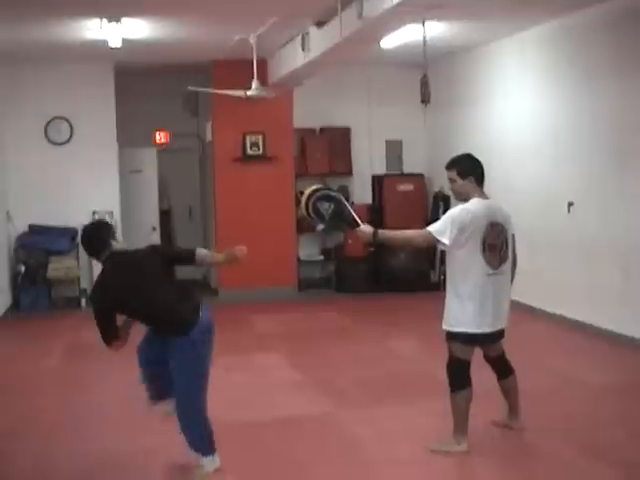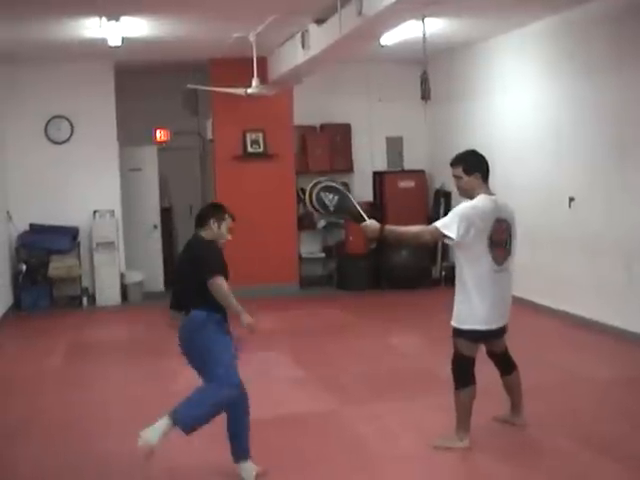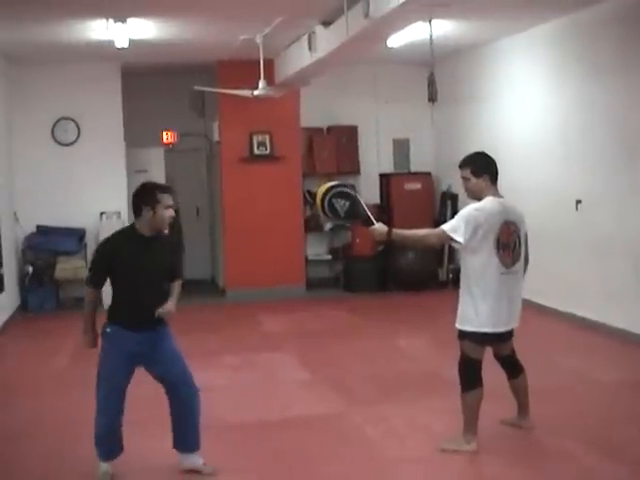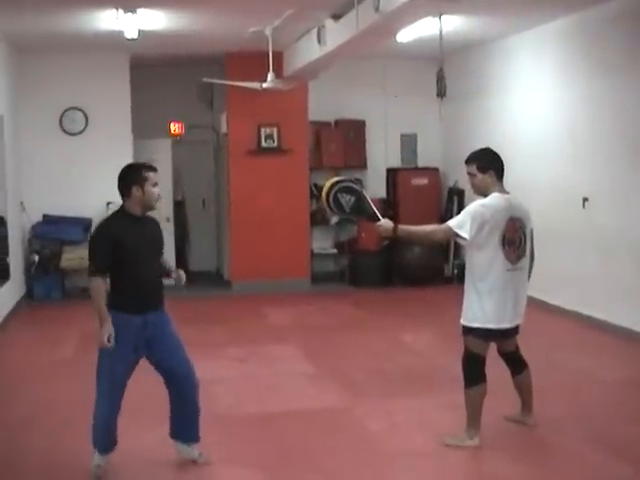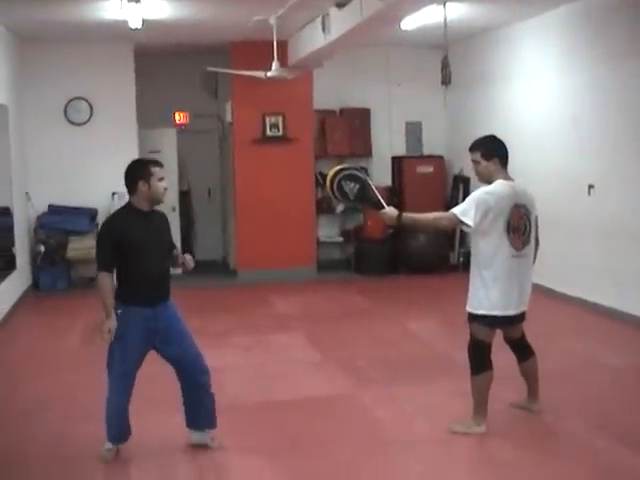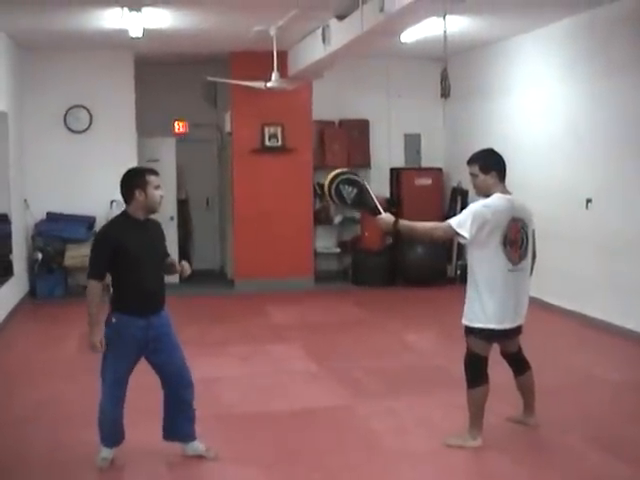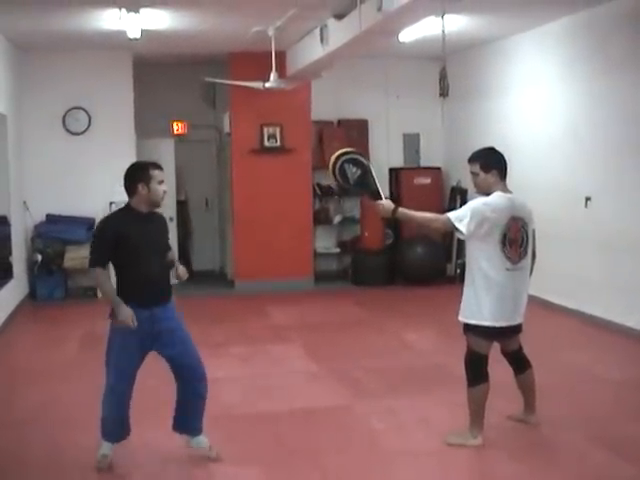
dt=0.7s
person 1, frame 1
left shoulder: (463, 214)
right shoulder: (501, 213)
left elbow: (421, 239)
right elbow: (511, 260)
left wrist: (375, 234)
left hip: (468, 309)
right hip: (493, 307)
left knee: (458, 370)
right knee: (498, 360)
left ankle: (459, 439)
right ankle: (514, 417)
person 1, frame 2
left shoulder: (470, 211)
right shoulder: (505, 209)
left elbow: (427, 234)
left wrist: (381, 230)
left hip: (475, 306)
right hip: (497, 303)
left knee: (463, 366)
right knee: (501, 356)
left ankle: (461, 436)
right ankle: (517, 413)
person 1, frame 3
left shoulder: (477, 213)
right shoulder: (515, 212)
left elbow: (434, 238)
right elbow: (523, 258)
left wrist: (389, 233)
left hip: (481, 308)
right hip: (505, 305)
left knee: (469, 369)
right knee: (508, 358)
left ankle: (468, 438)
right ankle: (524, 416)
person 1, frame 4
left shoulder: (483, 209)
right shoulder: (520, 209)
left elbow: (440, 233)
right elbow: (529, 254)
left wrist: (395, 229)
left hip: (485, 304)
right hip: (510, 301)
left knee: (473, 364)
right knee: (511, 355)
left ankle: (471, 434)
right ankle: (527, 412)
person 1, frame 5
left shoulder: (488, 196)
right shoulder: (525, 195)
left elbow: (445, 221)
right elbow: (533, 241)
left wrist: (399, 217)
left hip: (491, 291)
right hip: (516, 288)
left knee: (479, 352)
right knee: (518, 342)
left ankle: (478, 421)
right ankle: (533, 399)
person 1, frame 6
left shoulder: (485, 209)
right shoulder: (522, 209)
left elbow: (441, 231)
right elbow: (531, 255)
left wrist: (396, 224)
left hip: (487, 305)
right hip: (512, 303)
left knee: (475, 365)
right knee: (514, 355)
left ankle: (473, 435)
right ankle: (529, 413)
person 1, frame 7
left shoulder: (484, 207)
right shoulder: (523, 208)
left elbow: (439, 223)
right elbow: (531, 255)
left wrist: (395, 211)
left hip: (486, 303)
right hip: (512, 301)
left knee: (476, 364)
right knee: (515, 354)
left ankle: (474, 433)
right ankle: (530, 412)
person 2, frame 1
left shoulder: (101, 293)
right shoulder: (150, 254)
left elbow: (115, 344)
right elbow: (198, 256)
right wrist: (225, 257)
left hip: (186, 336)
right hip: (196, 316)
left knee: (190, 400)
right knee: (149, 354)
left ankle: (208, 456)
right ankle: (164, 396)
person 2, frame 2
left shoulder: (189, 253)
right shoulder: (205, 246)
left elbow: (175, 309)
right elbow: (215, 281)
right wrist: (241, 315)
left hip: (195, 329)
right hip: (206, 327)
left knee: (236, 398)
right knee: (226, 389)
right ankle: (163, 427)
person 2, frame 3
left shoulder: (169, 245)
right shoulder: (113, 246)
right elbow: (93, 287)
left wrist: (172, 302)
right wrist: (89, 328)
left hip: (157, 335)
right hip: (120, 336)
left knee: (186, 392)
right knee: (109, 404)
left ankle: (189, 455)
person 2, frame 4
left shoulder: (153, 226)
right shoulder: (108, 230)
right elbow: (97, 279)
left wrist: (172, 272)
right wrist: (104, 323)
left hip: (157, 318)
right hip: (123, 322)
left knee: (185, 380)
right knee: (109, 392)
left ankle: (186, 443)
right ankle: (101, 452)
person 2, frame 5
left shoulder: (161, 220)
right shoulder: (115, 225)
right elbow: (104, 273)
left wrist: (182, 259)
right wrist: (109, 314)
left hip: (165, 310)
right hip: (131, 315)
left knee: (196, 370)
right knee: (120, 382)
left ankle: (201, 430)
right ankle: (114, 440)
person 2, frame 6
left shoulder: (155, 228)
right shoulder: (111, 234)
right elbow: (95, 282)
left wrist: (177, 266)
right wrist: (95, 327)
left hip: (158, 320)
right hip: (124, 323)
left knee: (180, 381)
right knee: (113, 388)
left ankle: (188, 440)
right ankle: (108, 446)
person 2, frame 7
left shoulder: (159, 222)
right shoulder: (112, 225)
right elbow: (97, 269)
left wrist: (175, 265)
right wrist: (117, 306)
left hip: (165, 312)
right hip: (131, 317)
left knee: (193, 373)
right knee: (119, 384)
left ankle: (194, 434)
right ankle: (109, 442)
